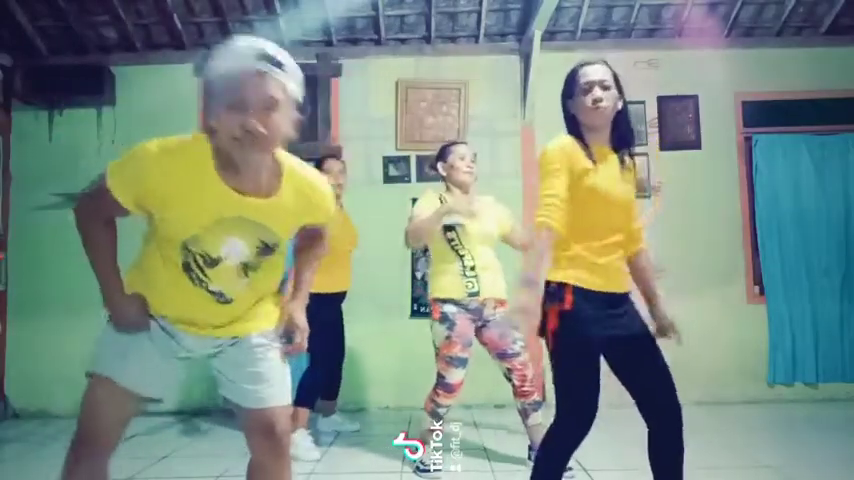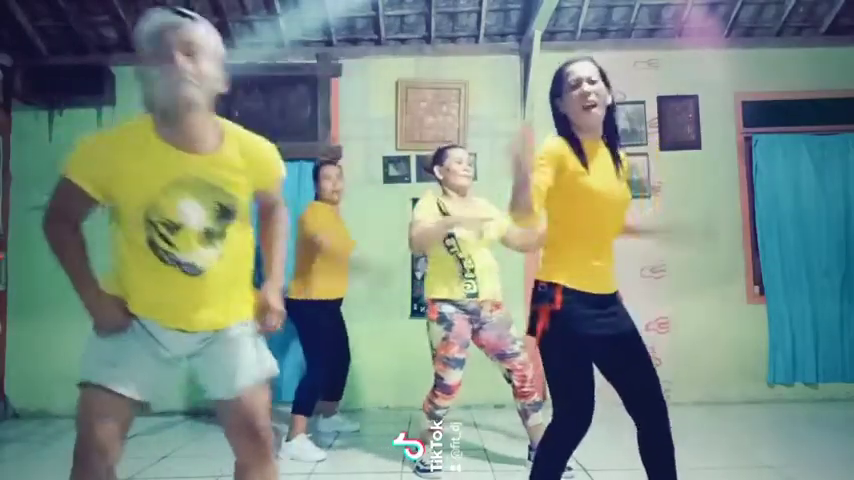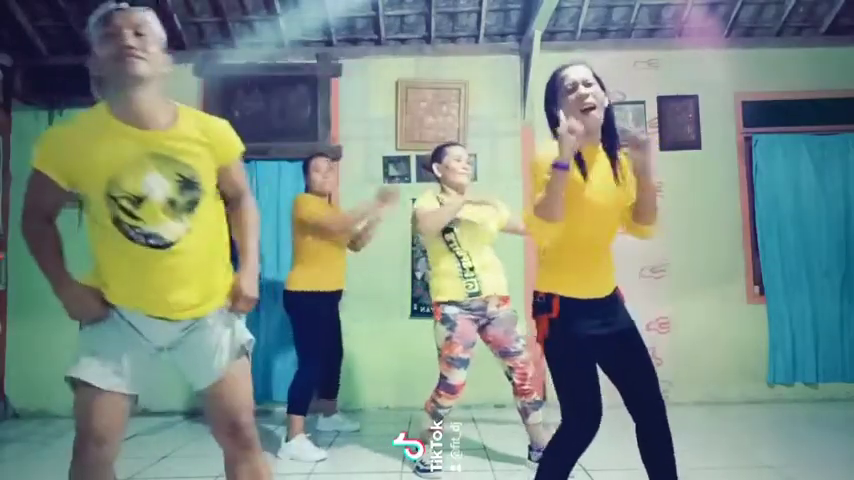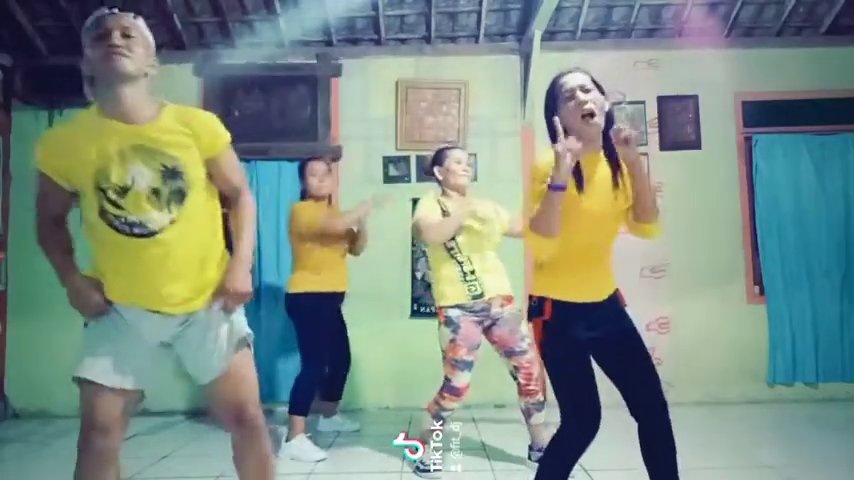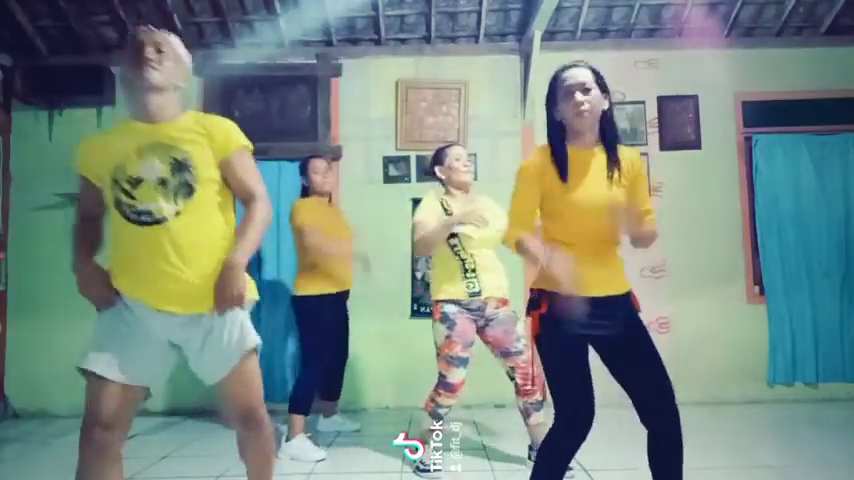
dt=0.2s
person 1, frame 1
left shoulder: (308, 187)
right shoulder: (155, 165)
right elbow: (93, 213)
left wrist: (297, 301)
right wrist: (116, 294)
left hip: (249, 324)
right hip: (156, 315)
left knee: (272, 438)
right knee: (92, 440)
person 1, frame 2
left shoulder: (253, 153)
right shoulder: (106, 152)
left elbow: (274, 210)
right elbow: (61, 219)
left wrist: (274, 285)
right wrist: (92, 295)
left hip: (229, 320)
right hip: (139, 319)
left knee: (256, 436)
person 1, frame 3
left shoulder: (210, 132)
right shoulder: (68, 142)
left elbow: (240, 197)
right elbow: (37, 216)
left wrist: (249, 269)
right wrist: (65, 287)
left hip: (208, 307)
right hip: (120, 311)
left knee: (238, 431)
person 1, frame 4
left shoulder: (197, 126)
right shoulder: (63, 144)
left elbow: (240, 194)
right elbow: (49, 218)
left wrist: (242, 265)
right wrist: (70, 277)
left hip: (206, 300)
right hip: (123, 307)
left knee: (245, 418)
right knee: (99, 434)
person 1, frame 5
left shoulder: (216, 131)
right shoulder: (99, 148)
left elbow: (258, 201)
right elbow: (88, 218)
left wrist: (236, 262)
right wrist: (84, 264)
left hip: (213, 302)
right hip: (133, 304)
left knee: (251, 416)
right knee: (100, 428)
person 2, frame 1
left shoulder: (624, 162)
right shoulder: (562, 151)
right elbow: (548, 222)
left wrist: (657, 306)
right wrist: (530, 282)
left hip: (617, 303)
right hip: (573, 300)
left knee: (665, 410)
right knee: (576, 417)
person 2, frame 2
left shoulder: (614, 156)
right shoulder: (554, 150)
right elbow: (524, 216)
left wrist: (659, 230)
right wrist: (522, 176)
left hip: (606, 301)
right hip: (562, 299)
left knee: (652, 408)
right knee: (574, 415)
person 2, frame 3
left shoulder: (617, 158)
right shoulder: (552, 157)
left elbow: (641, 227)
right elbow: (543, 233)
left wrist: (643, 168)
right wrist: (563, 156)
left hip: (606, 302)
right hip: (562, 305)
left knee: (651, 408)
right knee: (583, 419)
person 2, frame 4
left shoulder: (619, 162)
right shoulder: (551, 166)
left elbow: (645, 224)
right elbow: (539, 240)
left wrist: (634, 165)
right wrist: (560, 175)
left hip: (606, 304)
right hip: (559, 307)
left knee: (653, 408)
right knee: (582, 420)
person 2, frame 5
left shoulder: (627, 160)
right shoulder: (541, 162)
left elbow: (647, 232)
right elbow: (518, 233)
left wrist: (633, 231)
right wrist: (553, 263)
left hip: (615, 301)
right hip: (559, 304)
left knee: (663, 412)
right knee: (576, 418)
person 3, frame 1
left shoulder: (490, 204)
right shoulder: (431, 201)
left elbow: (522, 241)
right elbow: (412, 238)
right wrist: (446, 211)
left hip: (492, 303)
right hip: (451, 304)
left knee: (523, 371)
right knee: (449, 381)
left ankle: (539, 446)
right ankle: (424, 449)
person 3, frame 2
left shoulder: (485, 207)
right shoulder: (430, 204)
left elbow: (523, 242)
right elbow: (417, 242)
right wrist: (457, 220)
left hip: (488, 305)
right hip: (448, 305)
left knee: (522, 371)
right knee: (447, 382)
left ankle: (540, 445)
right ankle: (424, 450)
person 3, frame 3
left shoulder: (485, 204)
right shoulder: (430, 200)
left elbow: (525, 225)
right elbow: (425, 225)
right wrist: (464, 201)
left hip: (495, 301)
right hip: (454, 306)
left knee: (523, 369)
right knee: (453, 381)
left ankle: (539, 444)
right ankle: (423, 448)
person 3, frame 4
left shoulder: (486, 206)
right shoulder: (431, 205)
left elbow: (522, 229)
right elbow: (429, 236)
right wrist: (465, 214)
left hip: (499, 302)
right hip: (458, 308)
left knee: (529, 369)
right knee: (457, 383)
left ankle: (540, 445)
right ankle: (424, 448)
person 3, frame 5
left shoulder: (488, 205)
right shoulder: (432, 205)
right elbow: (421, 247)
right wrist: (458, 220)
left hip: (494, 302)
right hip: (454, 305)
left knee: (525, 370)
right knee: (451, 380)
left ankle: (540, 445)
right ankle: (425, 450)
person 4, frame 1
left shoulder: (340, 210)
left hip: (332, 296)
right hip: (314, 296)
left knee: (335, 358)
right knee: (321, 360)
left ankle: (328, 416)
right ankle: (297, 433)
person 4, frame 2
left shoulder: (336, 216)
right shoulder: (315, 213)
right elbow: (325, 245)
right wrist: (353, 262)
left hip: (329, 302)
right hip: (309, 302)
left knee: (339, 358)
right knee: (318, 365)
left ankle: (330, 415)
right ankle: (295, 439)
person 4, frame 3
left shoulder: (334, 210)
right shoulder: (304, 203)
left elbow: (356, 243)
right elbow: (340, 224)
left wrist: (377, 212)
right wrist: (376, 206)
left hip: (328, 296)
right hip: (304, 295)
left knee: (333, 357)
right knee: (311, 362)
left ankle: (329, 415)
right ankle: (294, 439)
person 4, frame 4
left shoulder: (333, 211)
right shoulder: (301, 210)
left elbow: (356, 246)
right elbow: (335, 225)
left wrist: (361, 224)
right wrist: (364, 208)
left hip: (329, 298)
right hip: (307, 298)
left knee: (341, 359)
right knee: (314, 364)
left ankle: (330, 416)
right ankle: (294, 439)
person 4, frame 5
left shoulder: (333, 208)
right shoulder: (304, 207)
left elbow: (340, 245)
right elbow: (313, 242)
left wrist: (353, 254)
right wrist: (353, 251)
left hip: (335, 296)
right hip: (313, 297)
left knee: (338, 357)
right knee: (314, 361)
left ankle: (329, 416)
right ankle: (294, 439)
